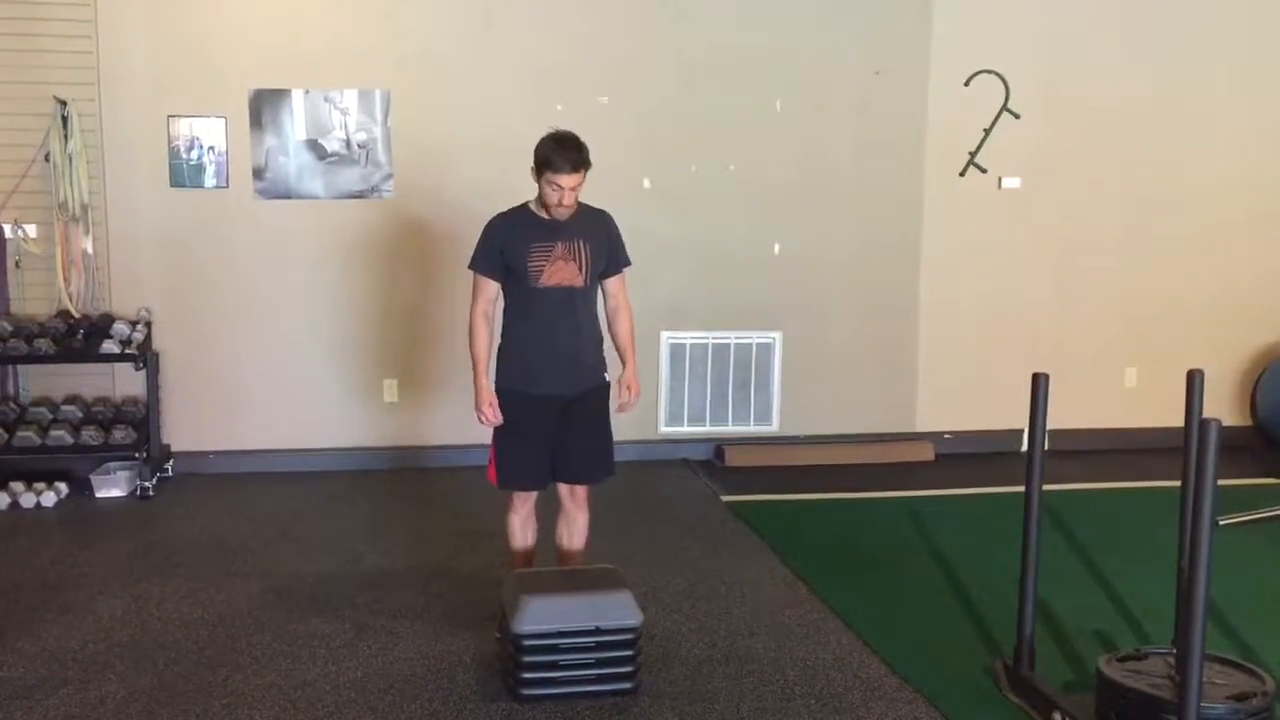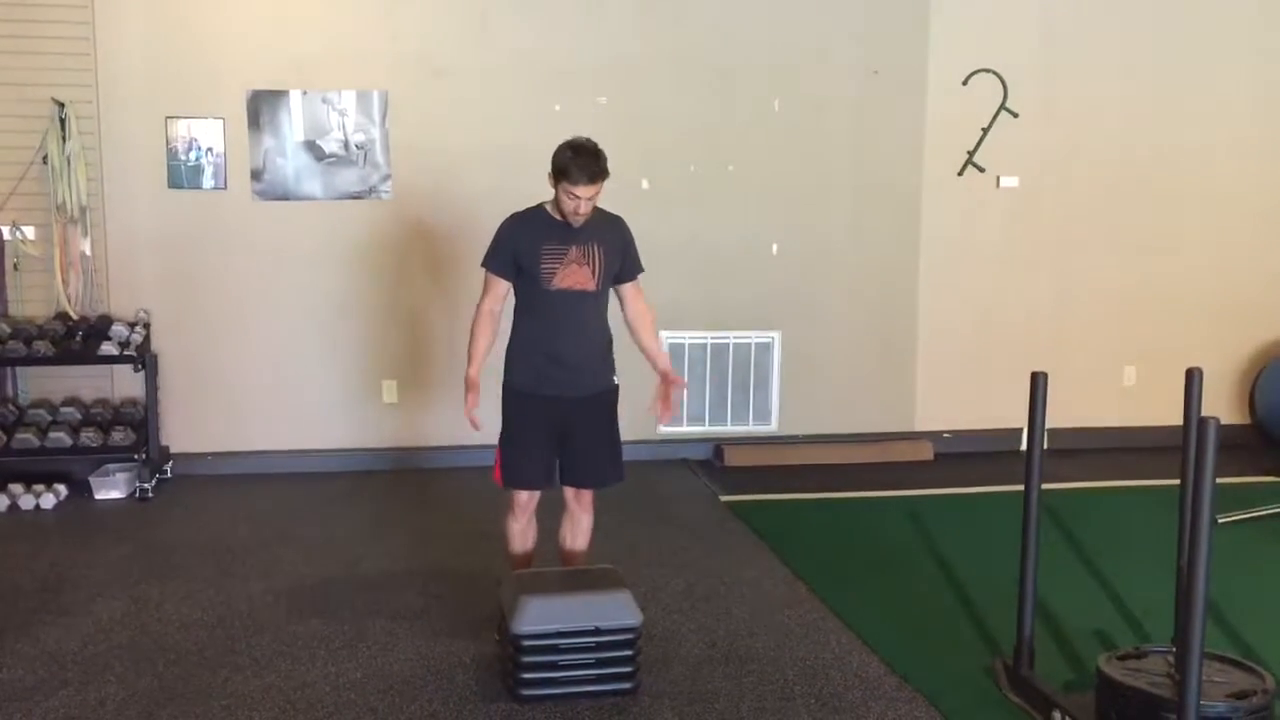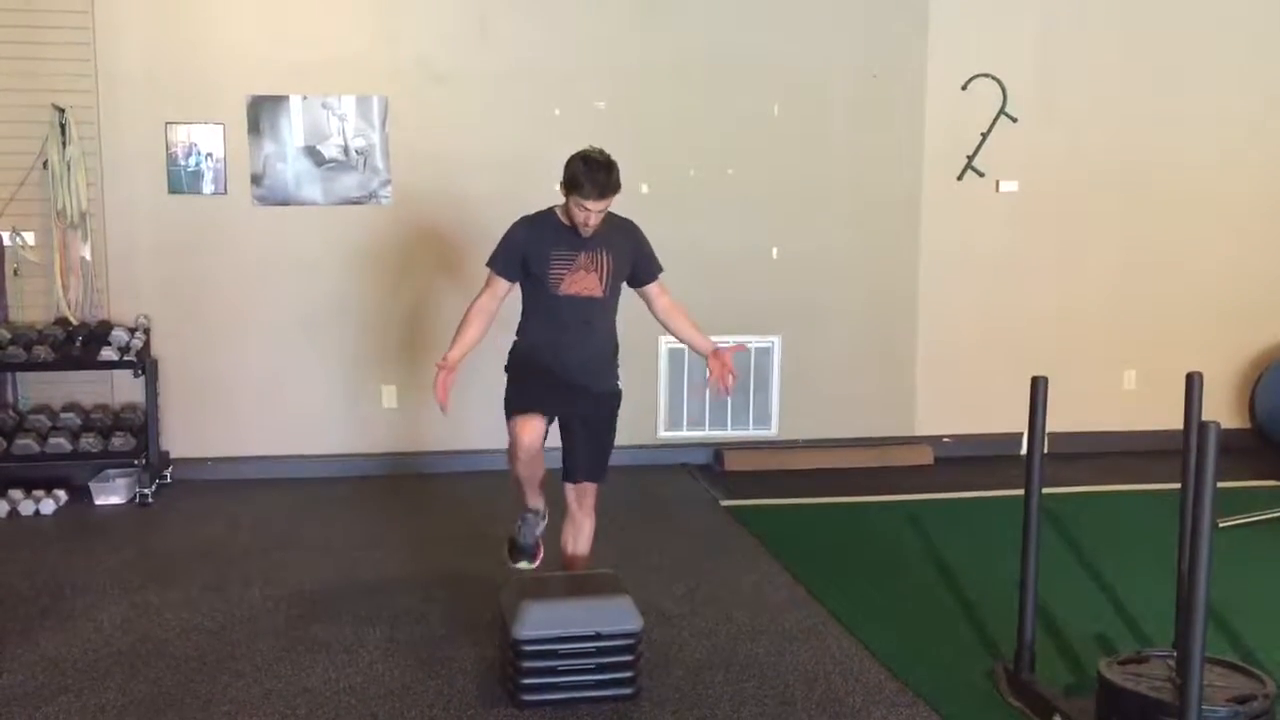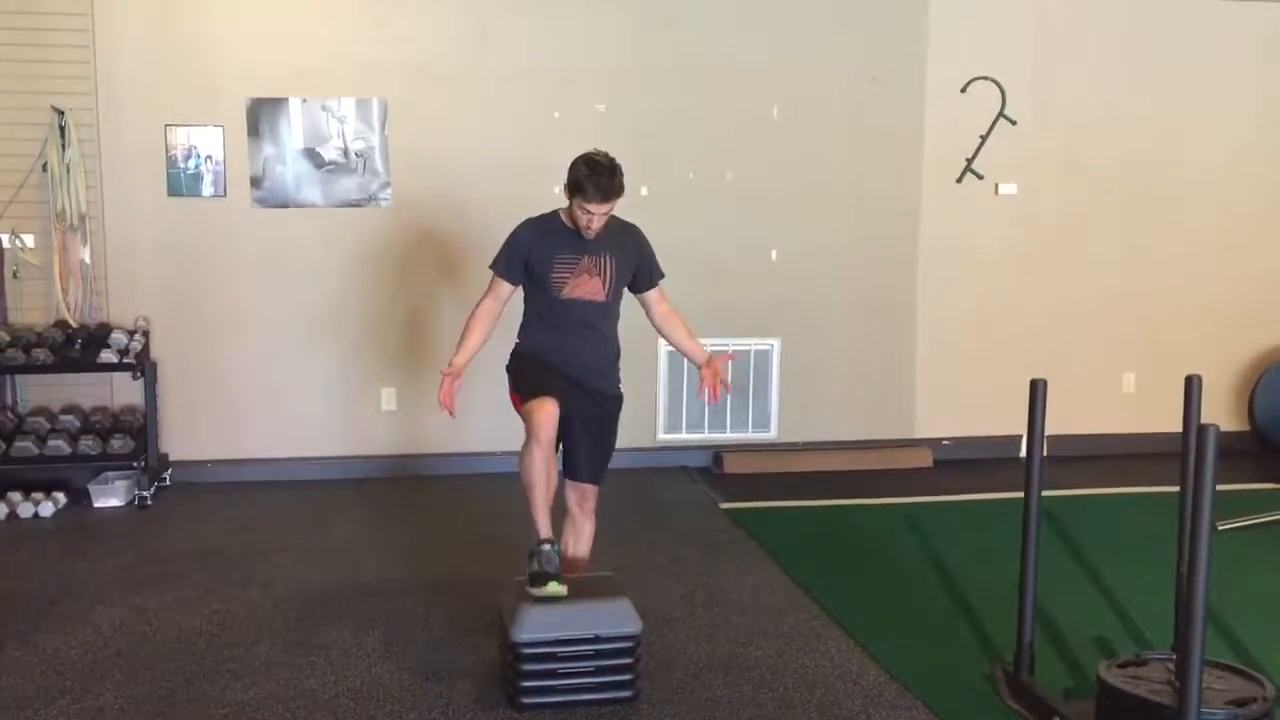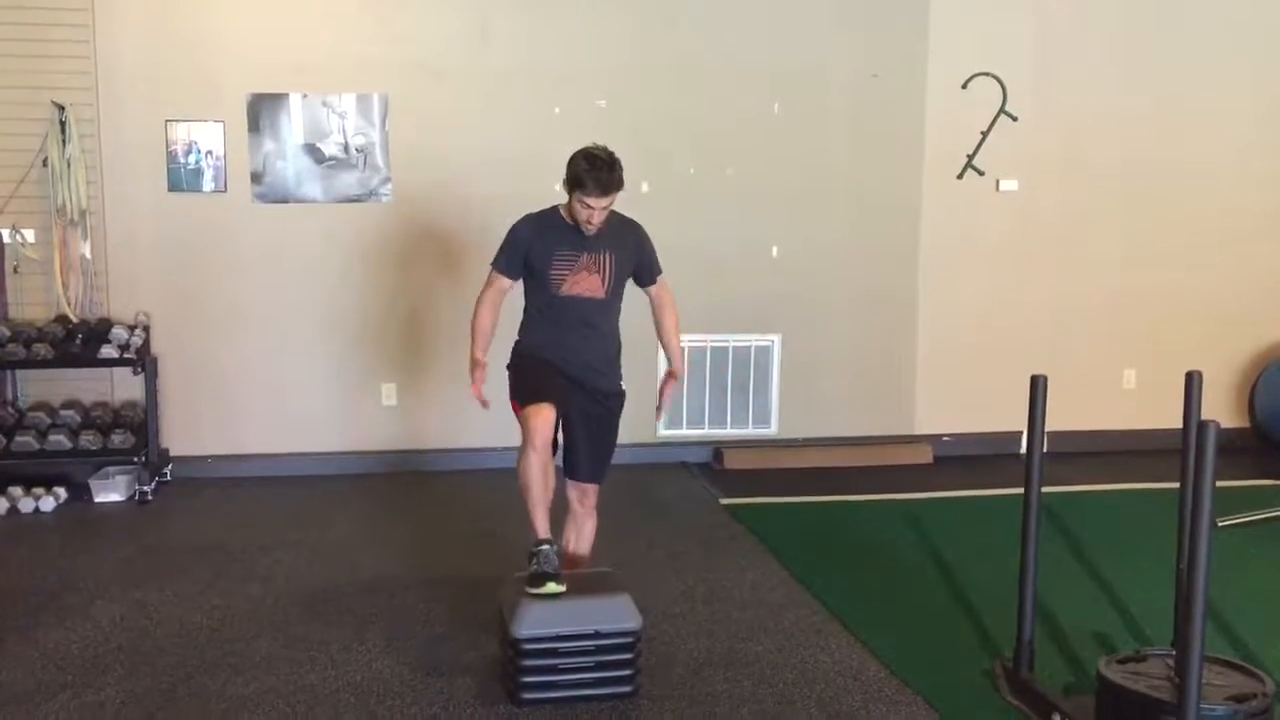
dt=0.3s
person 1, frame 1
left shoulder: (601, 226)
right shoulder: (504, 230)
left elbow: (616, 301)
right elbow: (482, 310)
left wrist: (629, 365)
right wrist: (481, 381)
left hip: (585, 387)
right hip: (521, 388)
left knee: (576, 494)
right knee: (522, 496)
person 1, frame 2
left shoulder: (614, 231)
right shoulder: (518, 230)
left elbow: (634, 304)
right elbow: (490, 306)
left wrist: (663, 368)
right wrist: (473, 373)
left hip: (593, 389)
right hip: (529, 388)
left knee: (581, 496)
right knee: (523, 499)
person 1, frame 3
left shoulder: (627, 236)
right shoulder: (528, 232)
left elbow: (660, 300)
right elbow: (489, 300)
left wrist: (709, 350)
right wrist: (451, 359)
left hip: (597, 380)
right hip: (537, 363)
left knee: (583, 494)
right knee: (526, 438)
right ankle: (532, 515)
person 1, frame 4
left shoulder: (630, 241)
right shoulder: (532, 235)
left elbow: (659, 308)
right elbow: (492, 302)
left wrist: (703, 359)
right wrist: (457, 365)
left hip: (599, 381)
right hip: (539, 362)
left knee: (583, 498)
right knee: (544, 421)
left ankle: (571, 593)
right ankle: (544, 549)
person 1, frame 5
left shoulder: (630, 236)
right shoulder: (532, 230)
left elbow: (659, 298)
right elbow: (493, 292)
left wrist: (675, 364)
right wrist: (478, 358)
left hip: (600, 375)
right hip: (539, 359)
left knee: (584, 495)
right knee: (539, 430)
left ankle: (574, 584)
right ankle: (542, 549)
